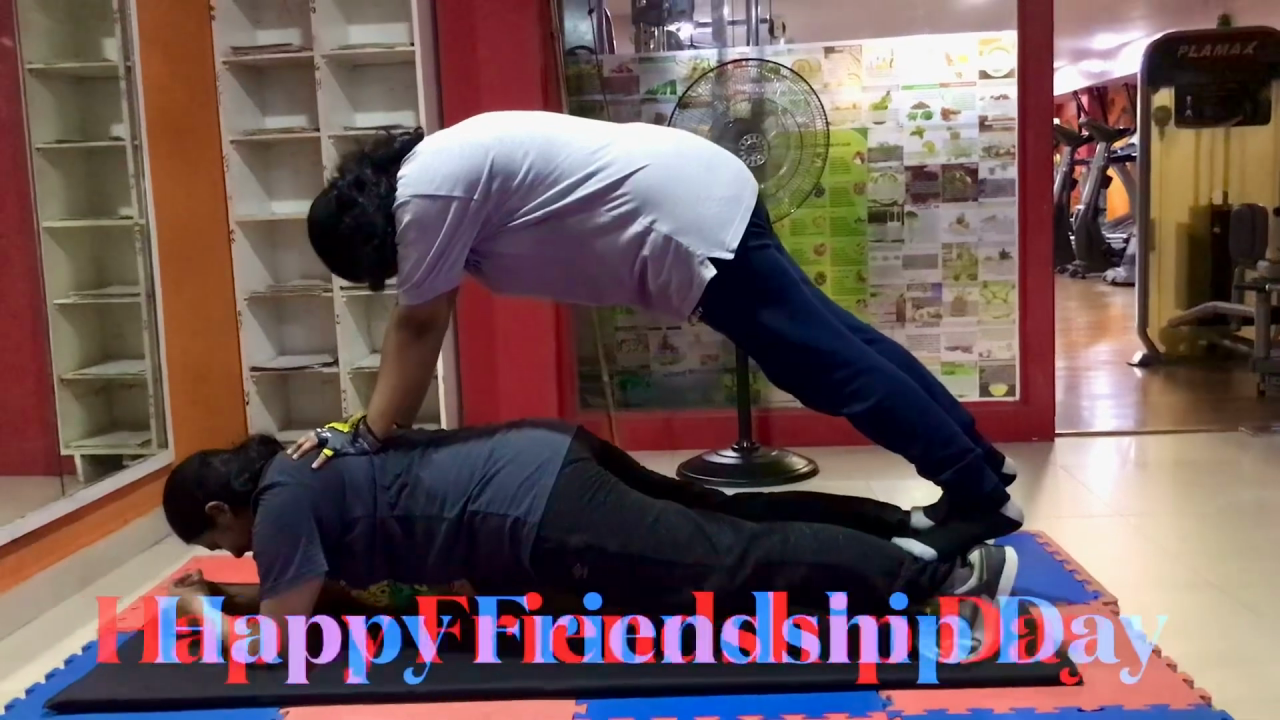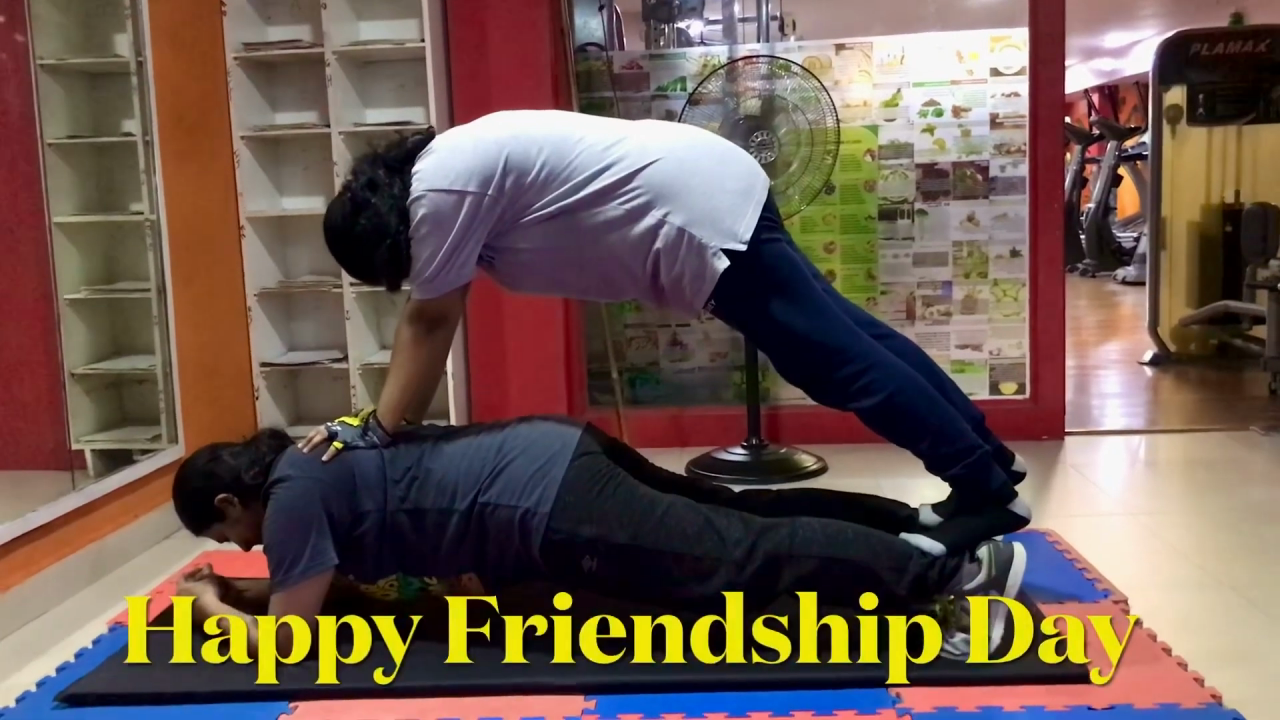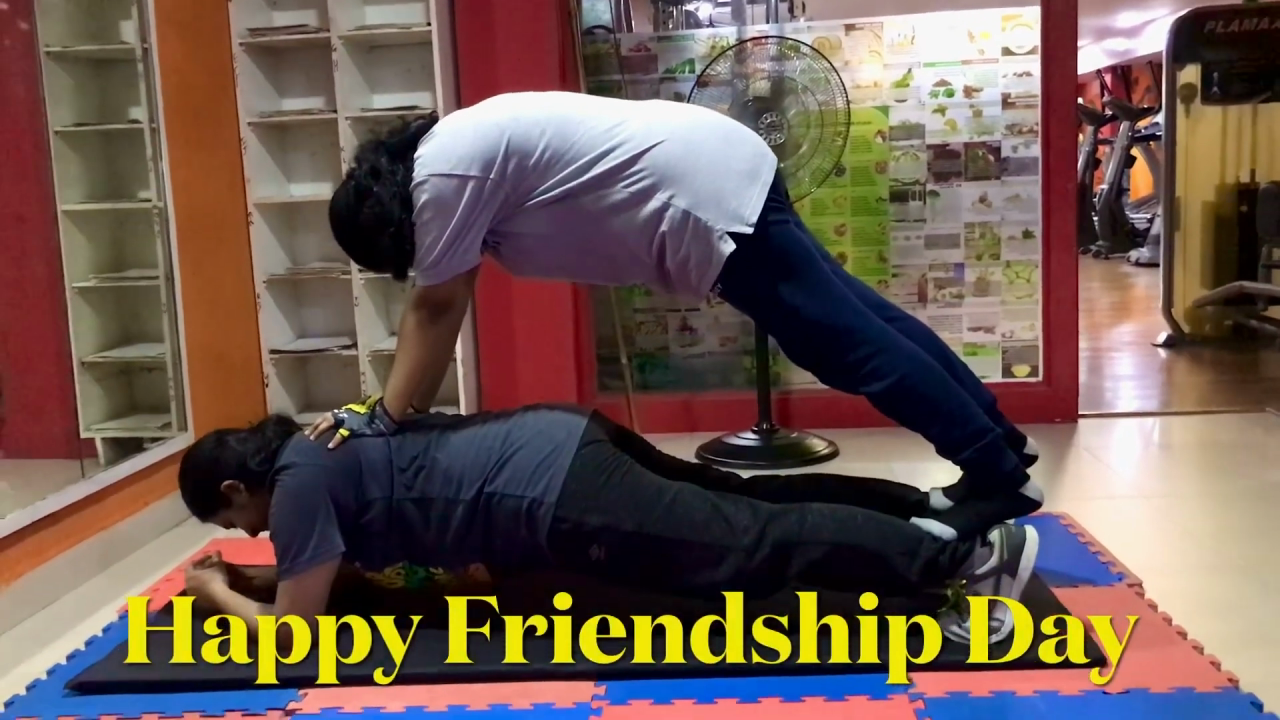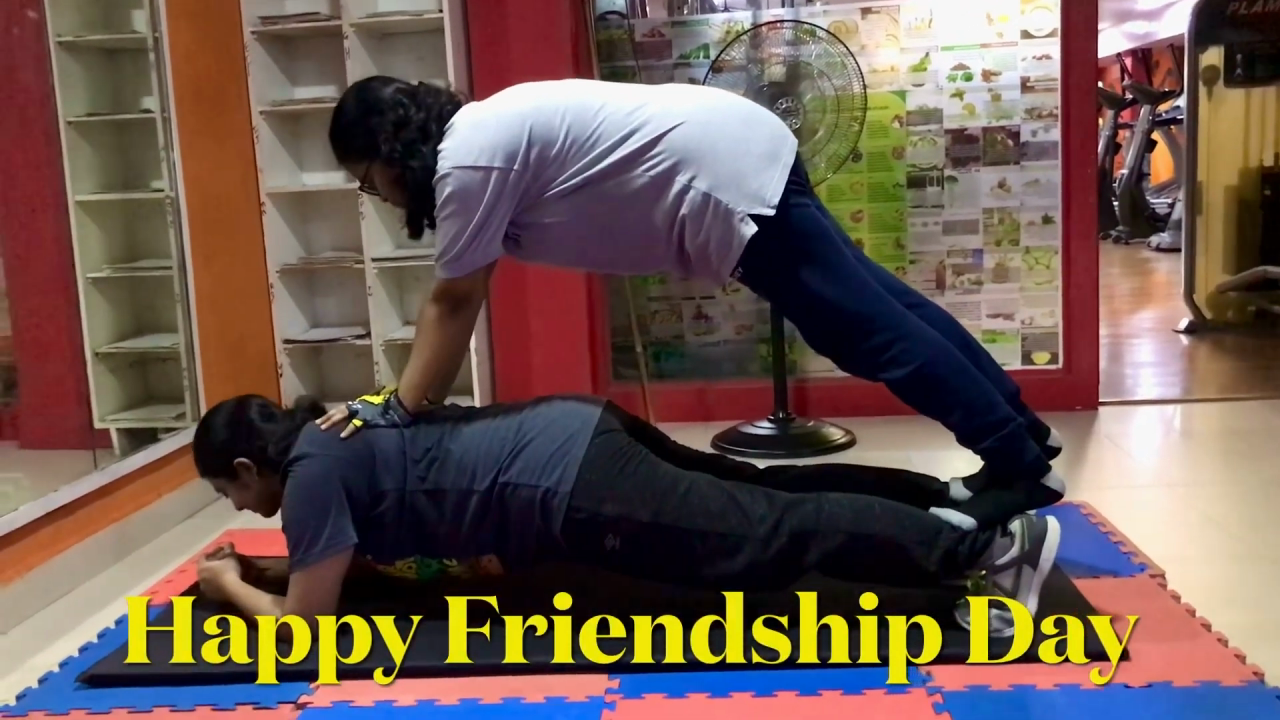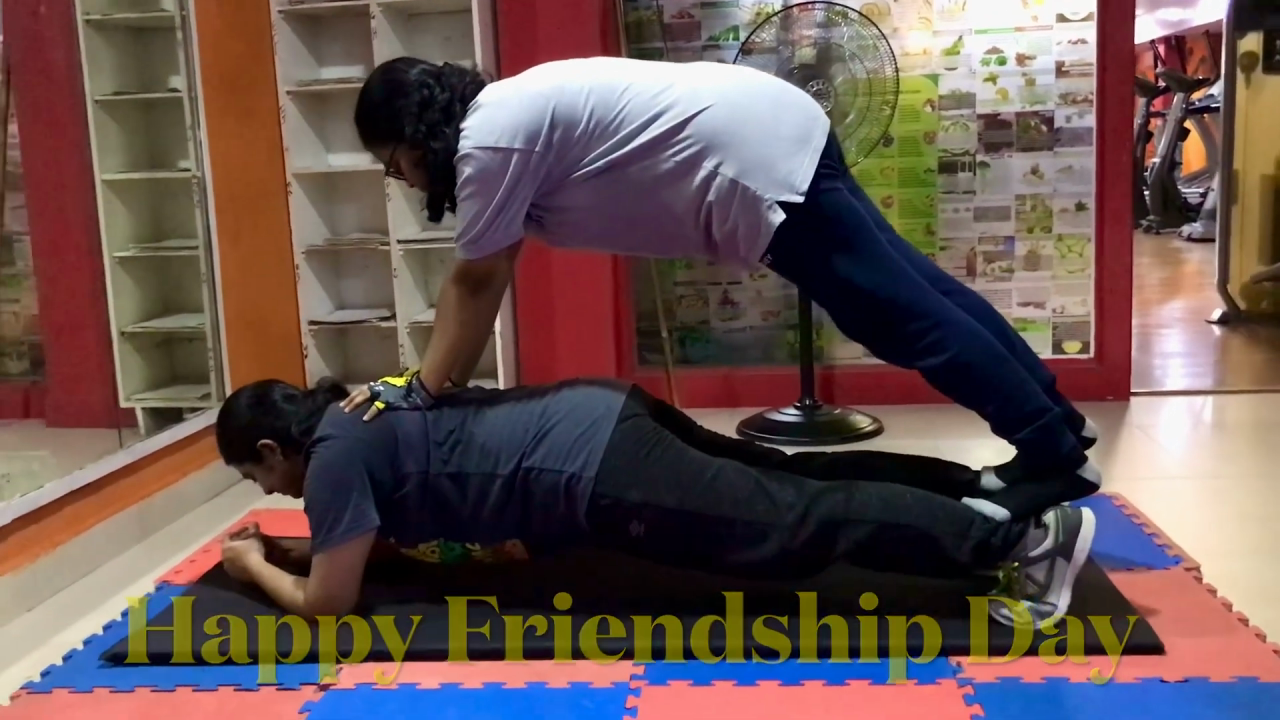
dt=1s
person 1, frame 1
left shoulder: (282, 503)
right shoulder: (301, 468)
left elbow: (279, 643)
right elbow: (331, 575)
left wrist: (200, 613)
right wrist: (257, 589)
left hip: (537, 514)
right hip: (540, 462)
left knee: (739, 567)
right knee: (730, 524)
left ankle: (949, 574)
right ankle: (913, 530)
person 1, frame 2
left shoulder: (293, 496)
right shoulder: (312, 462)
left elbow: (288, 639)
right elbow: (356, 568)
left wrist: (213, 608)
right wrist: (286, 575)
left hip: (547, 505)
right hip: (551, 455)
left knee: (744, 560)
right knee: (736, 517)
left ankle: (957, 568)
right ankle: (925, 531)
person 1, frame 3
left shoulder: (298, 483)
right shoulder: (317, 448)
left elbow: (295, 628)
right elbow: (333, 564)
left wrist: (219, 593)
right wrist: (273, 566)
left hip: (555, 496)
right hip: (557, 444)
left knee: (756, 547)
right knee: (747, 505)
left ankle: (971, 553)
right ankle: (934, 510)
person 1, frame 4
left shoulder: (312, 473)
right shoulder: (330, 436)
left elbow: (306, 620)
right elbow: (355, 546)
left wrist: (231, 585)
right wrist: (287, 556)
left hip: (573, 488)
right hip: (573, 436)
left knee: (775, 538)
right knee: (764, 497)
left ankle: (993, 544)
right ankle: (952, 501)
person 1, frame 5
left shoulder: (334, 455)
right shoulder: (353, 416)
left elbow: (329, 601)
right elbow: (377, 529)
left wrist: (255, 566)
right wrist: (305, 539)
left hip: (596, 473)
right hip: (597, 419)
left knee: (801, 527)
right knee: (793, 485)
left ankle: (1024, 535)
right ankle: (984, 491)
person 2, frame 1
left shoulder: (425, 191)
right shoulder: (445, 167)
left elbow: (416, 327)
right elbow: (422, 324)
left wrist: (365, 439)
right wrist: (372, 431)
left hip: (687, 219)
right hip: (701, 191)
left knee: (833, 369)
right knee: (838, 344)
left ankle: (980, 494)
right ankle: (979, 462)
person 2, frame 2
left shoulder: (440, 187)
right shoulder: (457, 166)
left elbow: (428, 321)
right elbow: (432, 319)
left wrist: (376, 434)
right wrist: (381, 424)
left hip: (701, 213)
right hip: (714, 189)
left knee: (843, 364)
right knee: (850, 338)
left ankle: (988, 490)
right ankle: (989, 462)
person 2, frame 3
left shoulder: (443, 170)
right shoulder: (461, 152)
left elbow: (435, 310)
right elbow: (440, 305)
left wrist: (383, 423)
right wrist: (390, 413)
left hip: (706, 194)
right hip: (720, 169)
left knee: (852, 346)
right knee: (858, 320)
left ankle: (999, 476)
right ankle: (1001, 444)
person 2, frame 4
left shoulder: (467, 159)
right shoulder: (479, 135)
left elbow: (454, 303)
right elbow: (456, 299)
left wrist: (397, 413)
right wrist: (403, 405)
left hip: (726, 177)
right hip: (739, 152)
left knee: (873, 331)
right knee: (880, 306)
left ankle: (1021, 466)
right ankle: (1022, 433)
person 2, frame 5
left shoulder: (489, 139)
right shoulder: (505, 115)
left elbow: (476, 284)
right elbow: (482, 279)
left wrist: (422, 398)
right wrist: (434, 390)
left hip: (757, 158)
right hip: (774, 130)
left knee: (907, 317)
right knee: (915, 291)
left ankle: (1056, 455)
right ankle: (1057, 423)
